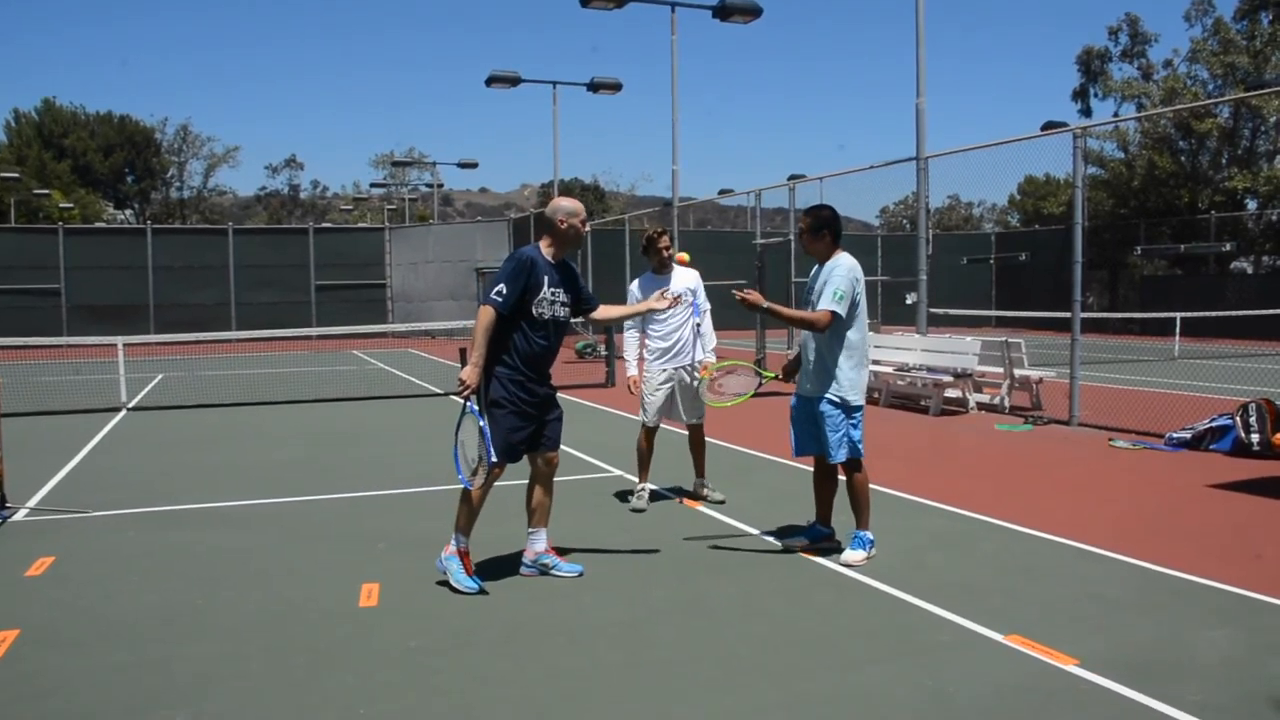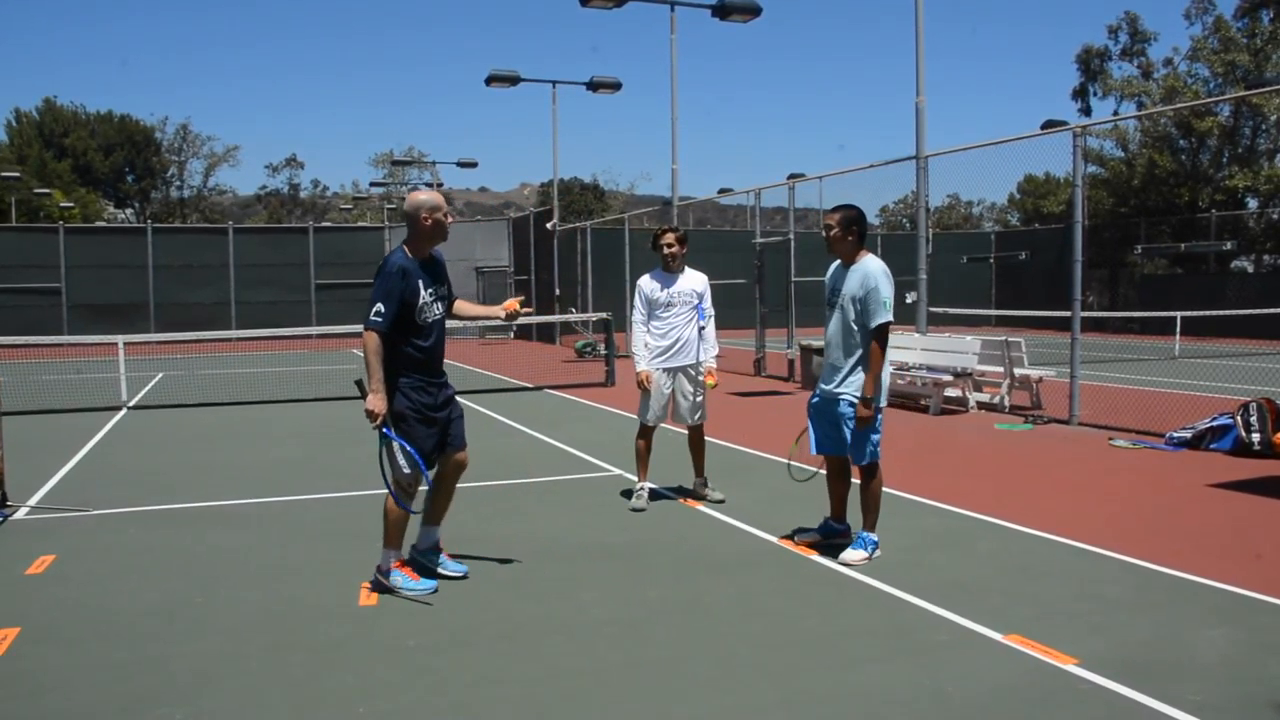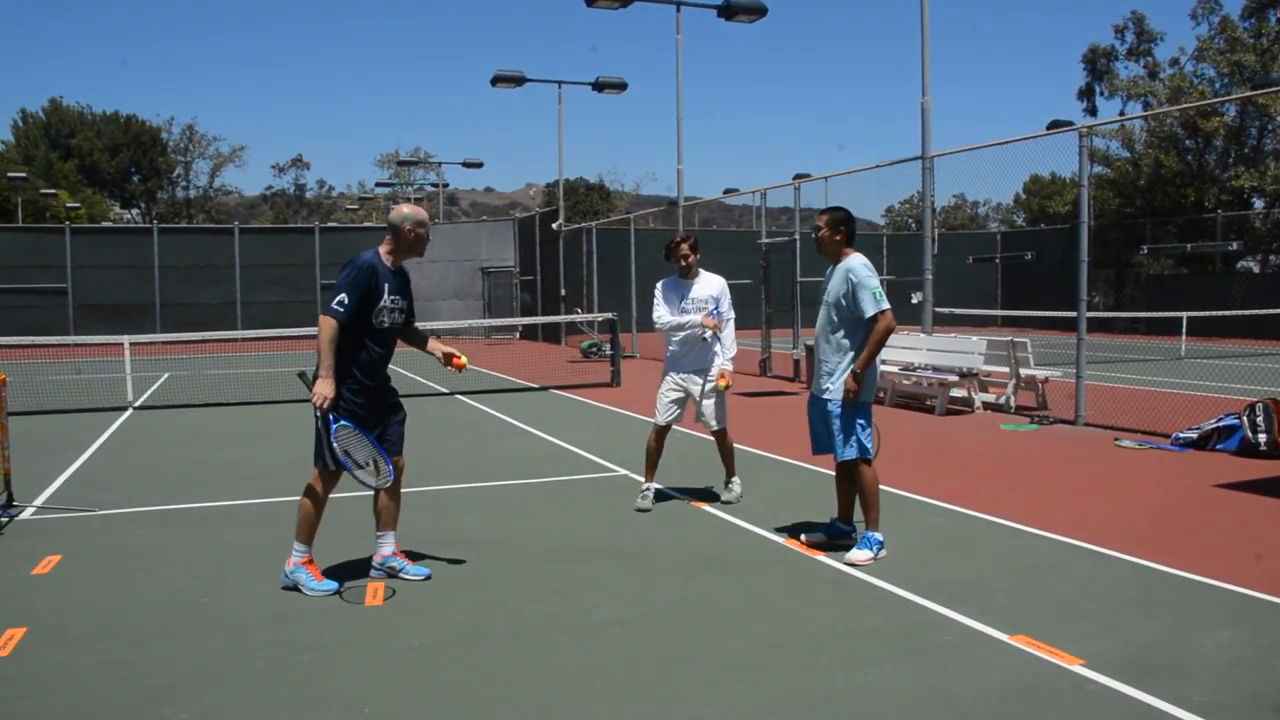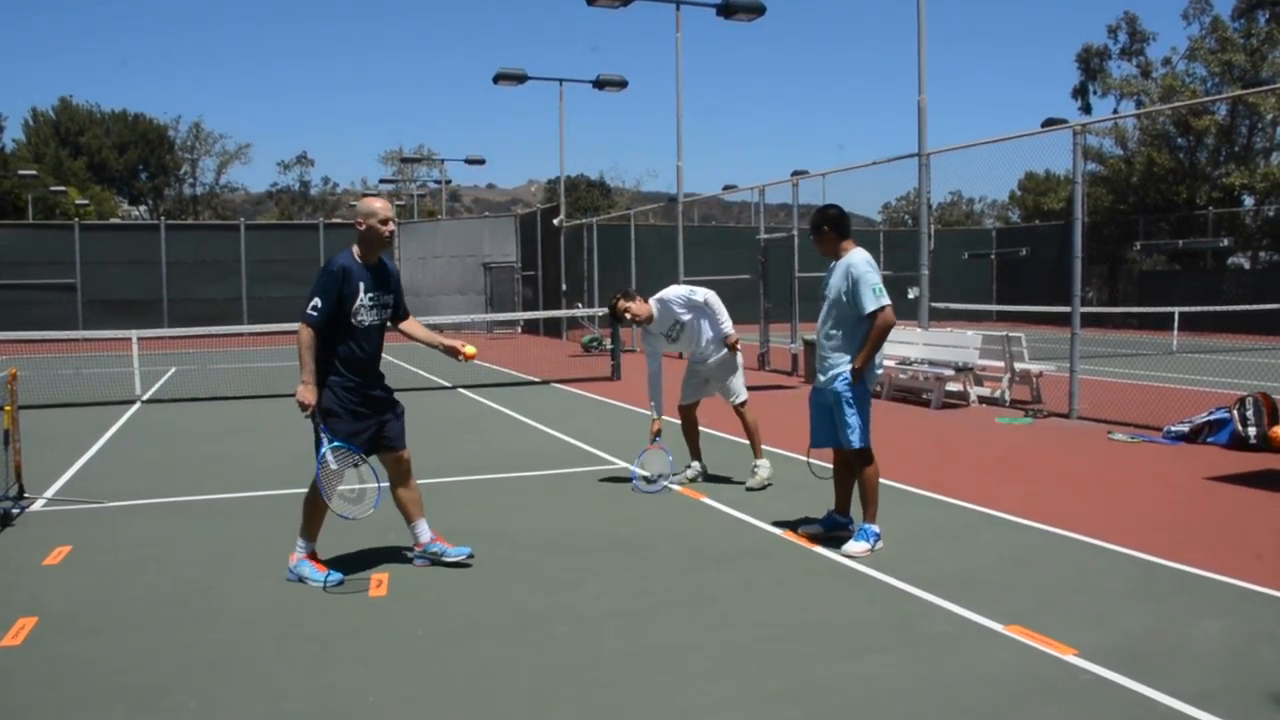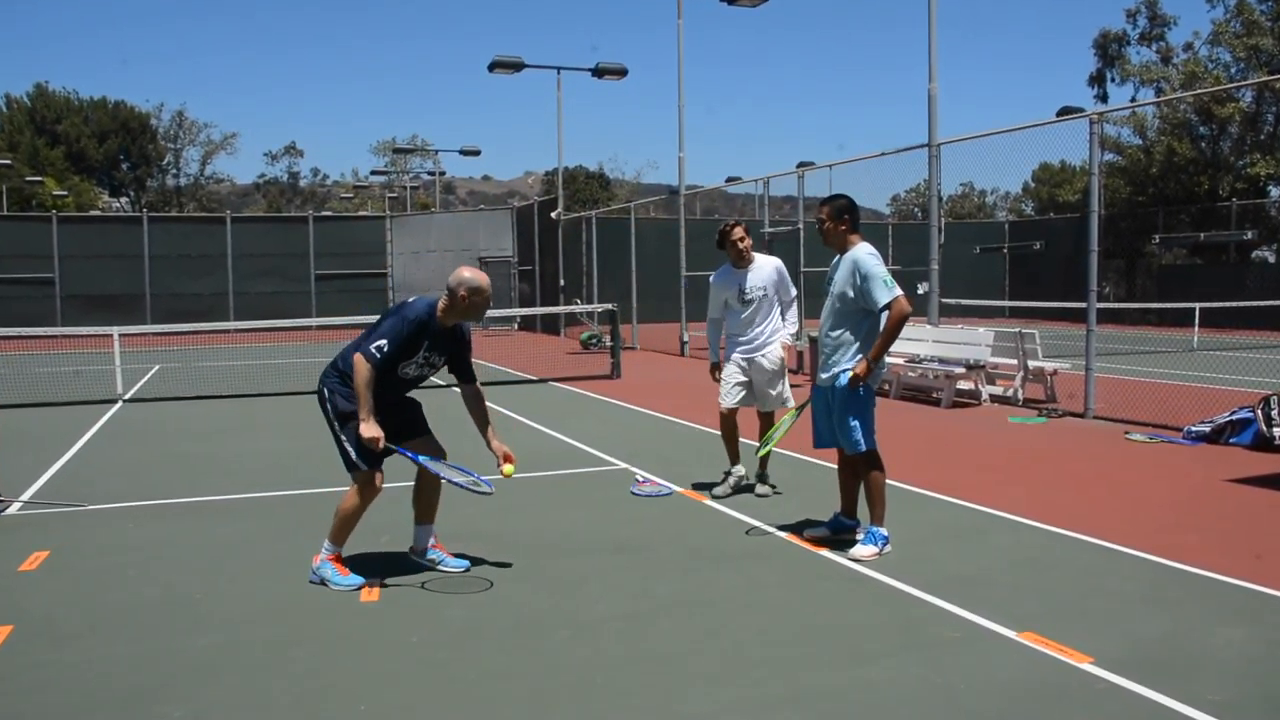
dt=1s
person 1, frame 1
left shoulder: (568, 273)
right shoulder: (524, 260)
left elbow: (596, 311)
right elbow: (488, 309)
left wrist: (646, 306)
right wrist: (474, 364)
left hip: (539, 385)
right hip: (506, 384)
left knee: (546, 464)
right knee: (490, 468)
left ankle: (536, 552)
right ankle: (455, 552)
person 1, frame 2
left shoulder: (435, 260)
right shoulder: (396, 268)
right elbow: (373, 331)
left wrist: (496, 312)
right wrist: (377, 392)
left hip: (437, 384)
right hip: (407, 391)
left knee: (455, 462)
right knee: (408, 478)
left ankle: (425, 548)
right ankle: (390, 566)
person 1, frame 3
left shoulder: (402, 275)
right shoulder: (364, 267)
right elbow: (329, 319)
left wrist: (436, 347)
right wrist: (326, 378)
left hip: (378, 387)
right hip: (344, 390)
left knee: (393, 467)
right knee: (327, 475)
left ankle: (385, 555)
right ankle: (298, 563)
person 1, frame 4
left shoulder: (389, 271)
right shoulder: (339, 269)
left elbow: (402, 319)
right elbow: (308, 326)
left wrist: (442, 342)
right wrist: (307, 382)
left hip: (374, 386)
right hip: (337, 390)
left knee: (400, 461)
left ankle: (425, 543)
right ankle: (302, 557)
person 1, frame 5
left shoulder: (458, 335)
right shoulder: (413, 316)
left elbow: (470, 389)
right elbow: (362, 359)
left wrist: (492, 440)
right wrist: (367, 419)
left hip: (387, 395)
right hip: (346, 391)
left knee: (434, 457)
right knee: (370, 481)
left ankle: (424, 547)
right ankle: (326, 560)
person 2, frame 1
left shoulder: (844, 269)
right shoulder: (820, 268)
left elbow: (821, 322)
left wrist: (766, 307)
right wrist: (797, 360)
left hip: (838, 387)
right hip: (811, 385)
left knee: (849, 460)
right knee: (821, 459)
left ankle: (863, 536)
right ankle: (822, 529)
person 2, frame 2
left shoulder: (873, 272)
right shoulder: (835, 270)
left elbow: (879, 338)
left wrist: (869, 396)
left hip: (857, 390)
right hip: (828, 386)
left knee: (866, 462)
right knee: (833, 459)
left ankle: (868, 537)
right ankle: (837, 525)
person 2, frame 3
left shoulder: (856, 269)
right shoulder: (834, 270)
left elbow: (885, 322)
left wrist: (857, 372)
left hip: (846, 386)
right hip: (826, 385)
left knee: (858, 458)
right knee: (841, 458)
left ankle: (873, 536)
right ankle: (843, 525)
person 2, frame 4
left shoulder: (858, 264)
right shoulder: (836, 266)
left elbow: (885, 318)
left wrist: (858, 367)
left hip: (848, 376)
right hip: (828, 375)
left knee: (859, 450)
right knee: (840, 450)
left ankle: (870, 528)
right ankle: (840, 517)
person 2, frame 5
left shoulder: (863, 259)
right shoulder: (840, 260)
left elbow: (901, 309)
left wrist: (870, 361)
left hip: (851, 375)
right hip: (830, 373)
left knee: (863, 451)
right knee: (844, 451)
left ankle: (878, 532)
right ankle: (847, 520)
person 3, frame 1
left shoulder: (691, 277)
right shoulder: (638, 286)
left elbow: (704, 317)
right elbow: (632, 330)
left wrist: (709, 355)
right wrist: (631, 369)
left hip: (691, 362)
right hip: (657, 366)
left knee: (695, 425)
right knee: (649, 426)
left ankle: (700, 483)
right ankle: (642, 487)
person 3, frame 2
left shoulder: (699, 280)
right shoulder: (646, 283)
left elbow: (707, 322)
right elbow: (638, 326)
left wrist: (710, 361)
right wrist: (640, 365)
left hip: (691, 364)
right hip: (656, 365)
left knee: (696, 425)
right knee: (647, 425)
left ankle: (700, 482)
right ankle: (641, 486)
person 3, frame 3
left shoulder: (717, 284)
right shoulder: (664, 287)
left elbow: (727, 325)
right elbow: (661, 322)
left wrist: (727, 364)
right wrist: (697, 320)
left hip: (708, 370)
right hip: (675, 370)
left knee: (719, 429)
right knee: (660, 427)
left ankle: (732, 481)
right ankle: (648, 487)
person 3, frame 4
left shoulder: (669, 297)
right shoulder: (649, 336)
left elbow: (710, 297)
right elbow: (654, 375)
left wrist: (728, 331)
right wrist: (656, 416)
left hip: (723, 350)
right hip: (698, 360)
left knee: (740, 405)
right knee: (685, 409)
left ankle: (761, 464)
right ankle: (697, 465)
person 3, frame 5
left shoulder: (774, 266)
right shoulder: (719, 279)
left elbow: (791, 301)
right elbow: (715, 319)
left wrist: (787, 337)
right wrist: (714, 358)
left hip: (770, 353)
right hip: (736, 355)
left knee: (766, 415)
right knee: (726, 411)
left ankle: (762, 473)
right ankle: (736, 471)
